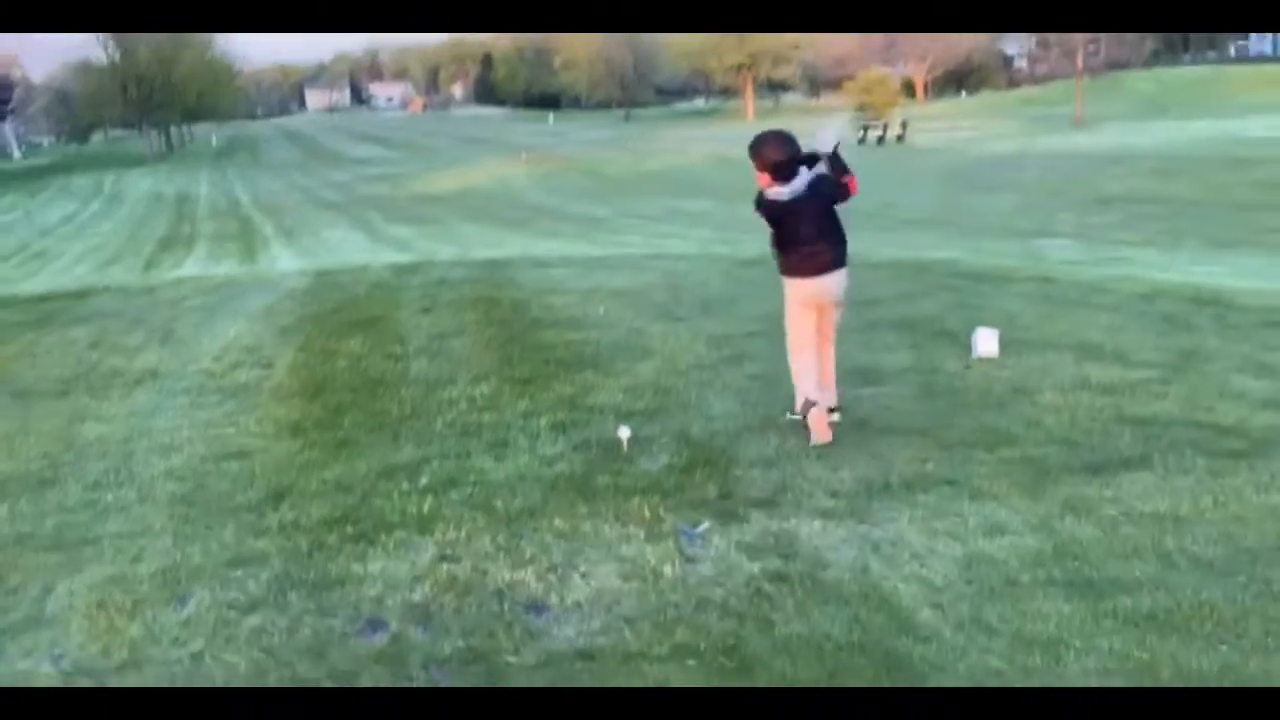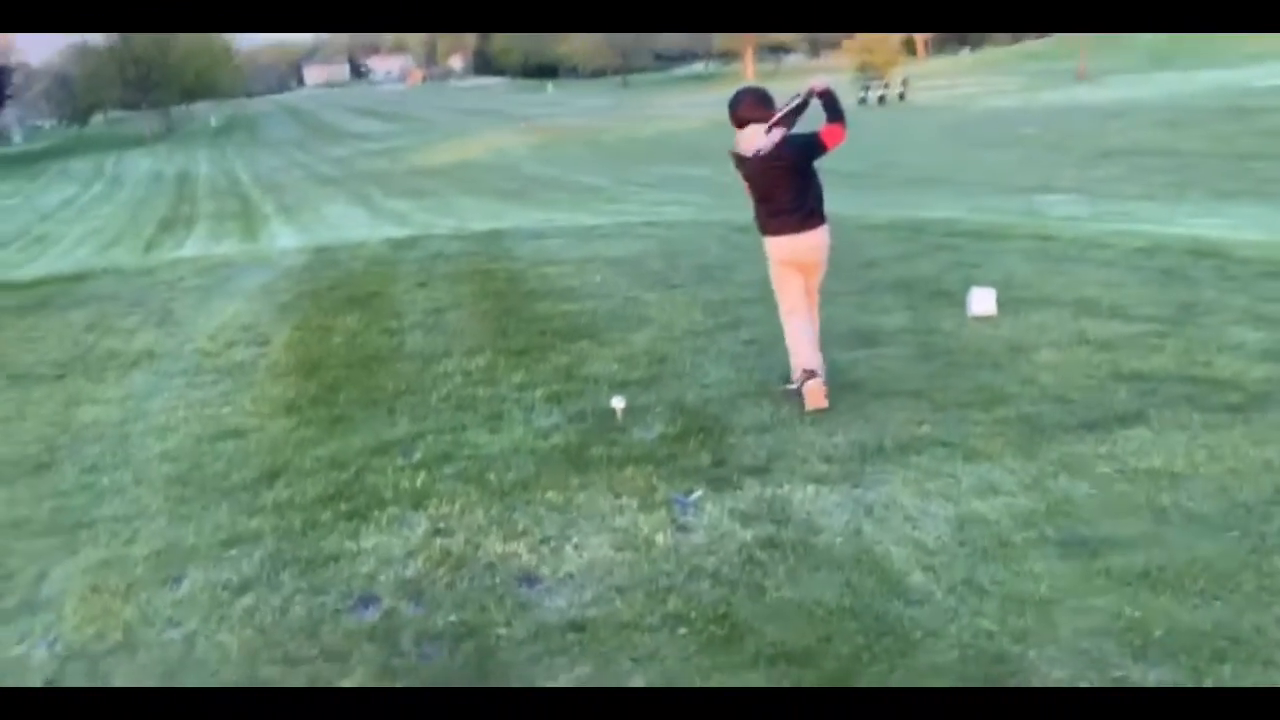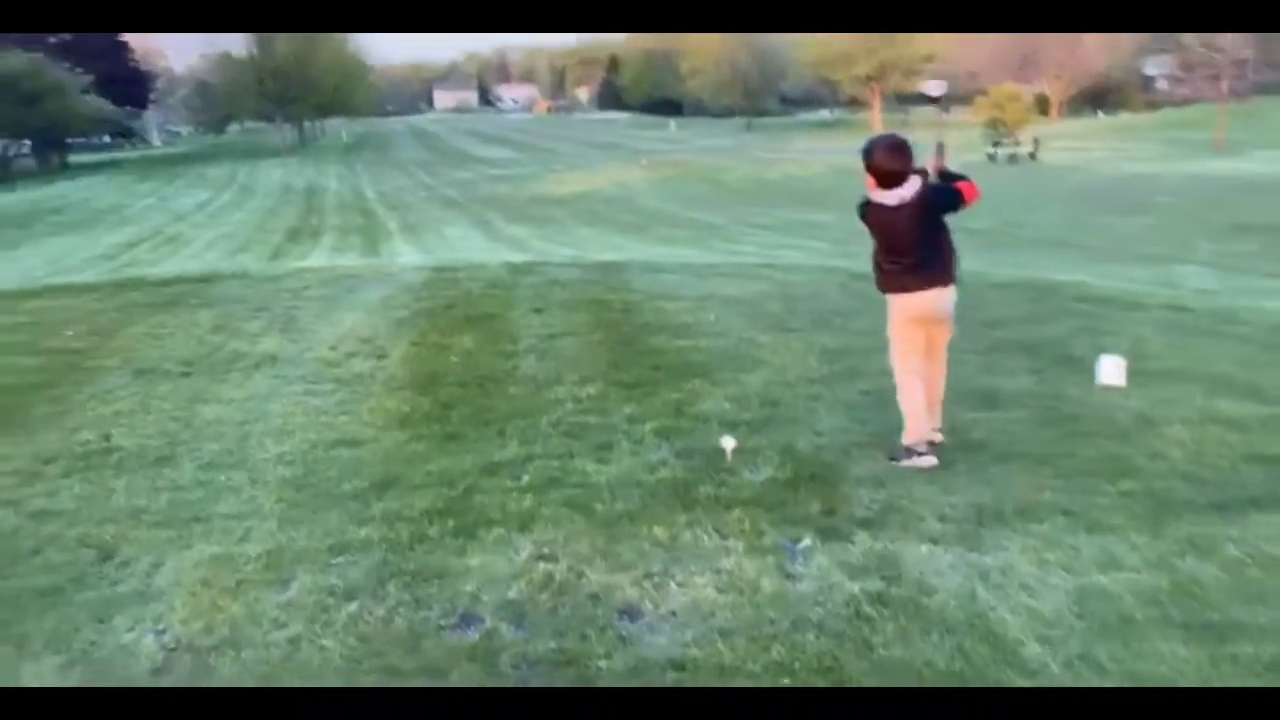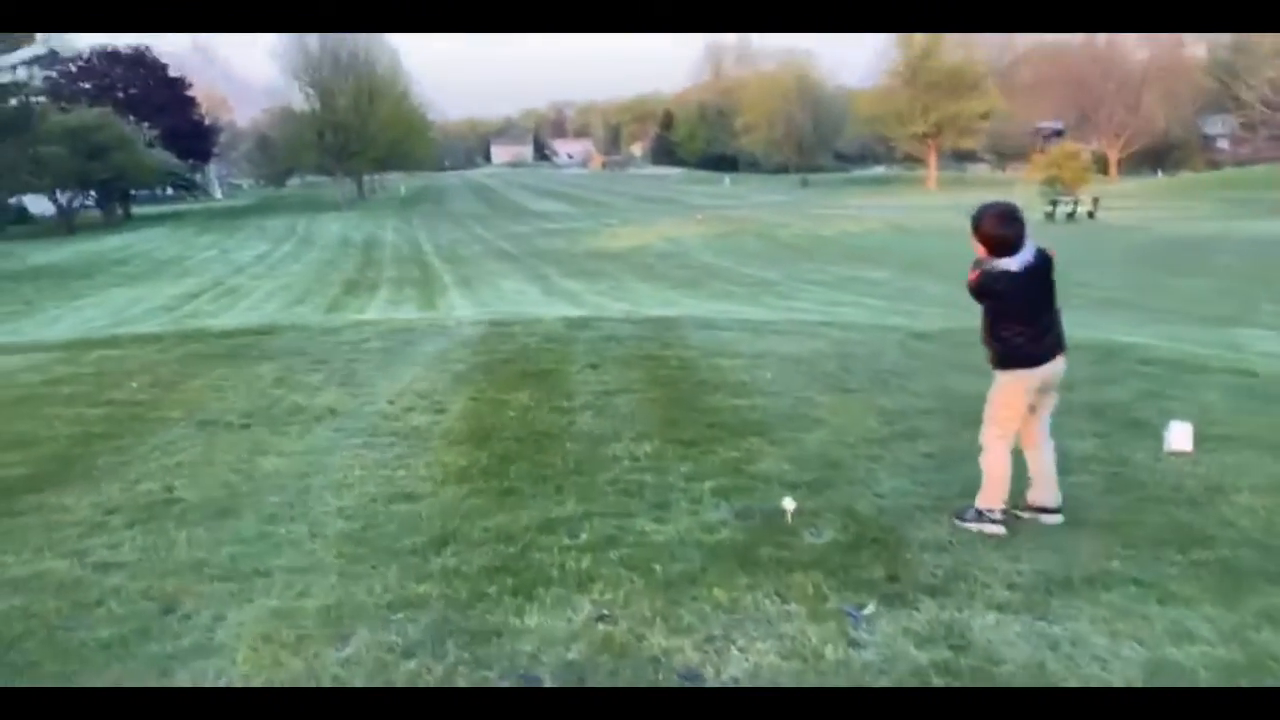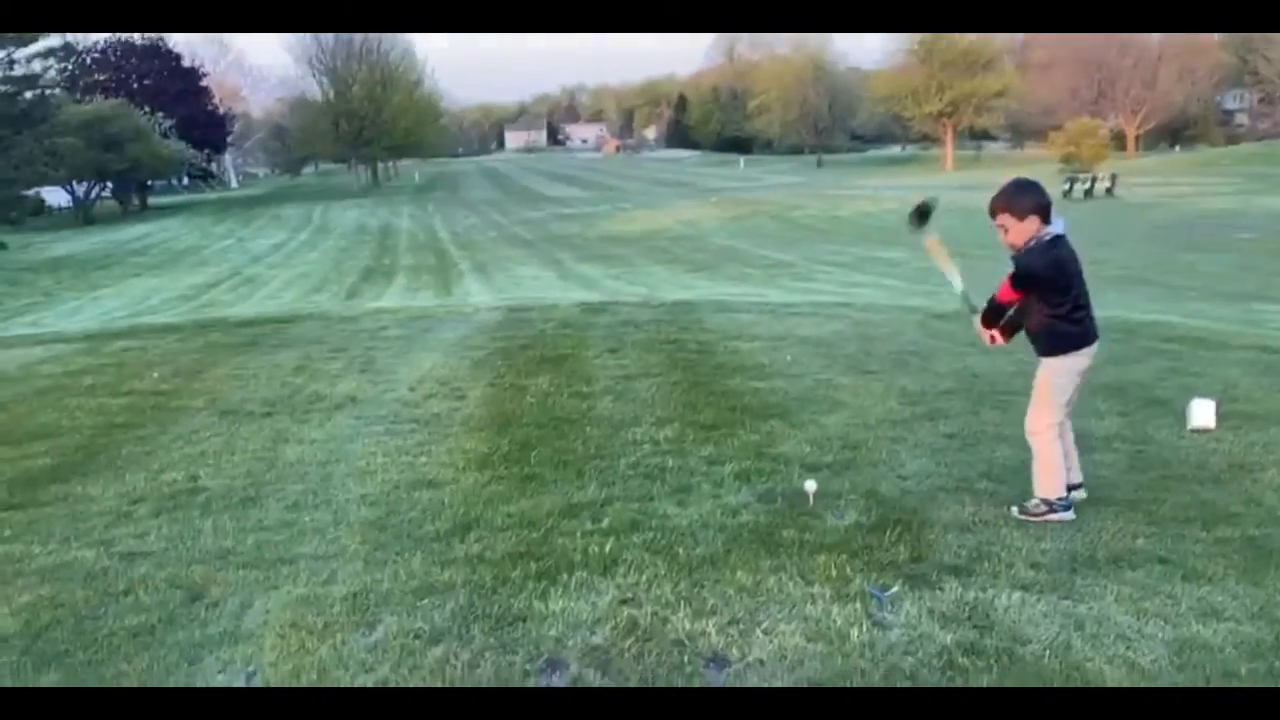
dt=0.5s
person 1, frame 1
left shoulder: (767, 204)
right shoulder: (824, 184)
right elbow: (850, 184)
left wrist: (814, 157)
right wrist: (831, 155)
left hip: (801, 283)
right hip: (835, 275)
left knee: (801, 347)
right knee: (825, 341)
left ankle: (811, 404)
right ankle: (825, 402)
person 1, frame 2
left shoulder: (741, 158)
right shoulder: (794, 148)
left elbow: (774, 131)
right elbow: (837, 128)
left wrist: (804, 99)
right wrist: (825, 94)
left hip: (780, 243)
right hip: (814, 235)
left knee: (792, 311)
right knee: (809, 304)
left ankle: (807, 373)
right ankle: (812, 367)
person 1, frame 3
left shoulder: (868, 211)
right shoulder: (929, 197)
right elbow: (970, 191)
left wrist: (922, 176)
right wrist: (941, 172)
left hip: (905, 300)
right hip: (941, 293)
left knee: (908, 372)
right knee: (934, 363)
left ankle: (918, 443)
right ankle: (930, 426)
person 1, frame 4
left shoulder: (989, 283)
right shoulder: (1042, 262)
left wrist: (981, 263)
right wrist: (1015, 242)
left hip: (1017, 370)
right hip: (1053, 362)
left knee: (995, 438)
right knee: (1037, 433)
left ankle: (989, 510)
right ankle: (1046, 502)
person 1, frame 5
left shoulder: (1035, 261)
right shoulder: (1053, 248)
left elbow: (1007, 296)
left wrist: (986, 321)
right wrist: (1004, 329)
left hip: (1062, 352)
right hip: (1079, 344)
left knee: (1041, 424)
right knee: (1055, 418)
left ankle: (1054, 499)
right ankle: (1071, 481)
